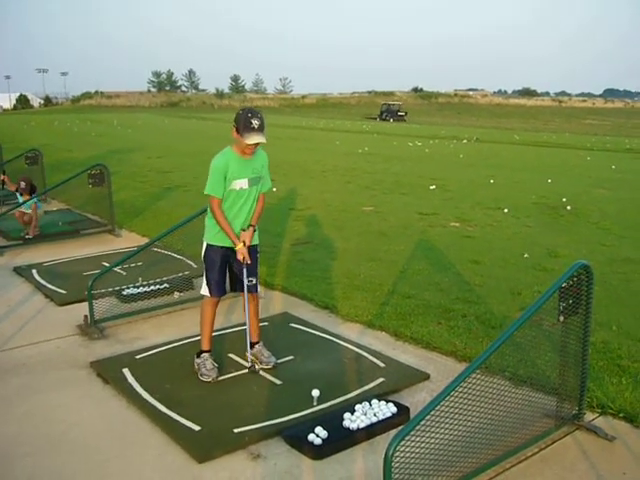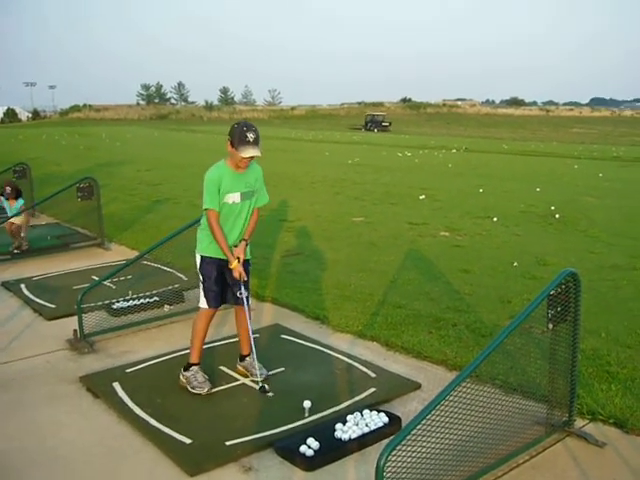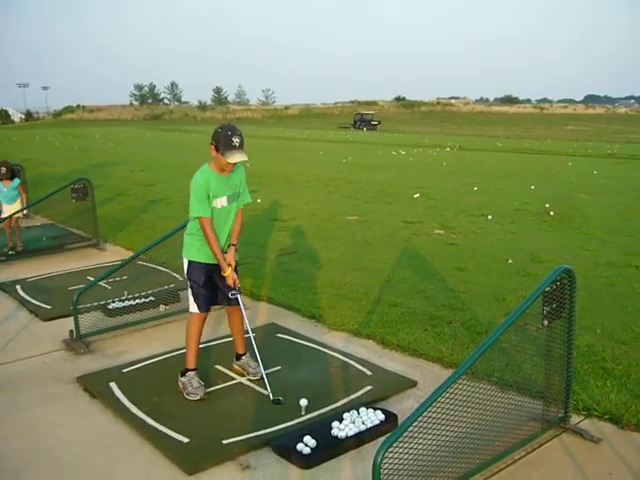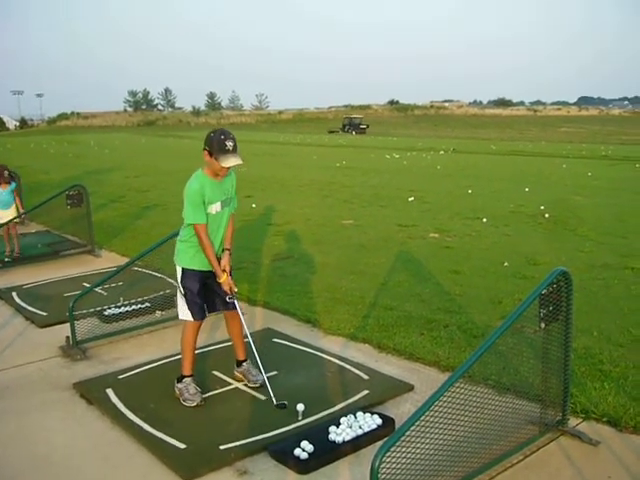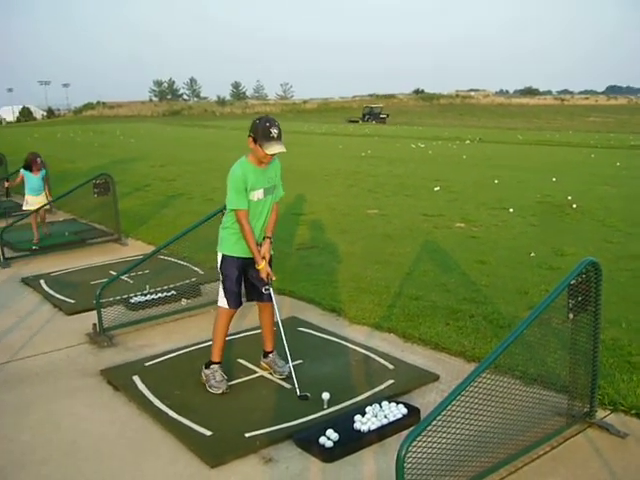
dt=0.3s
person 1, frame 1
left shoulder: (262, 158)
right shoulder: (221, 162)
right elbow: (215, 207)
left wrist: (250, 229)
right wrist: (235, 241)
left hip: (248, 239)
right hip: (218, 240)
left knee: (251, 292)
right knee: (213, 295)
left ankle: (255, 345)
right ankle: (203, 354)
person 1, frame 2
left shoulder: (256, 172)
right shoulder: (215, 175)
left elbow: (255, 210)
right elbow: (213, 221)
left wrist: (243, 244)
right wrist: (231, 260)
left hip: (239, 250)
right hip: (211, 252)
left knee: (242, 304)
right knee: (209, 307)
left ankle: (245, 358)
right ankle: (192, 368)
person 1, frame 3
left shoulder: (239, 172)
right shoulder: (201, 180)
right elbow: (207, 228)
left wrist: (232, 248)
right wrist: (224, 268)
left hip: (227, 253)
right hip: (199, 255)
left knee: (234, 304)
right knee: (200, 311)
left ankle: (241, 357)
right ankle: (189, 373)
person 1, frame 4
left shoulder: (230, 177)
right shoulder: (195, 187)
right elbow: (201, 235)
left wrist: (227, 255)
right wrist: (220, 274)
left hip: (218, 258)
right hip: (193, 262)
left knee: (231, 310)
right knee: (194, 319)
left ankle: (242, 364)
right ankle: (185, 380)
person 1, frame 5
left shoulder: (275, 165)
right shoulder: (239, 173)
right elbow: (243, 221)
left wrist: (267, 242)
right wrist: (258, 260)
left hip: (260, 247)
right hip: (235, 250)
left knee: (266, 300)
right knee: (229, 306)
left ankle: (269, 355)
right ankle: (212, 366)
